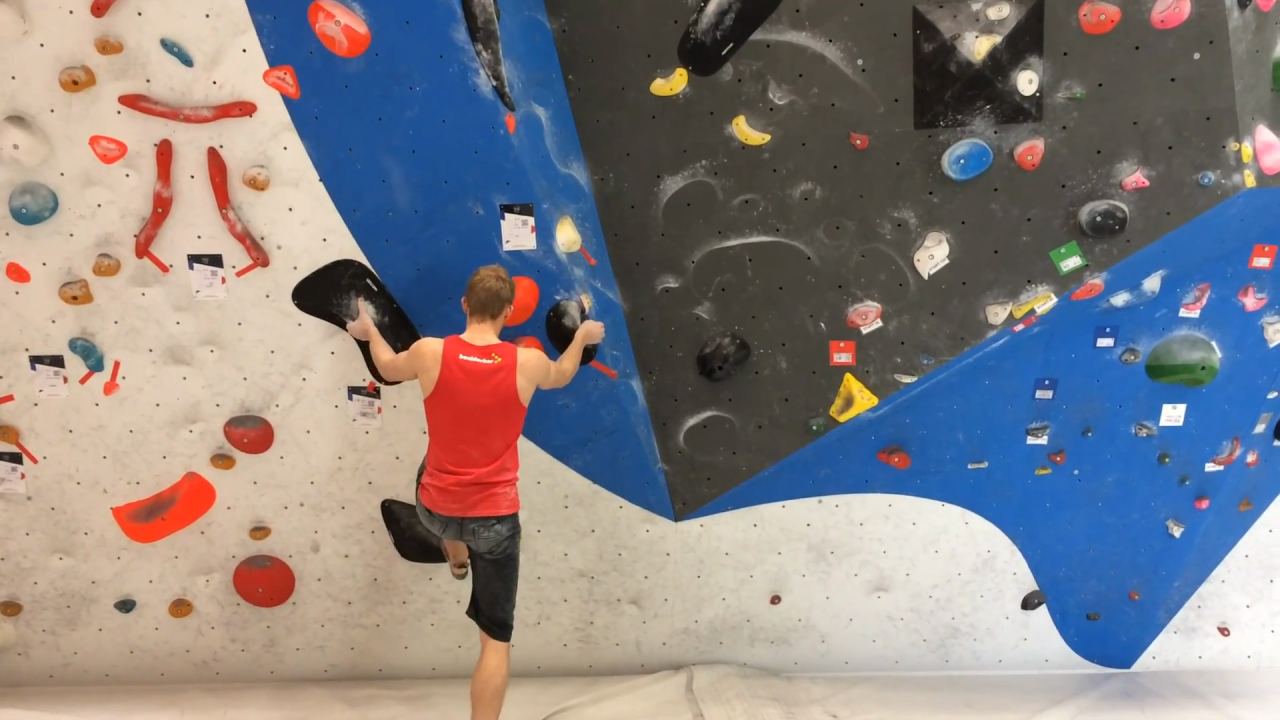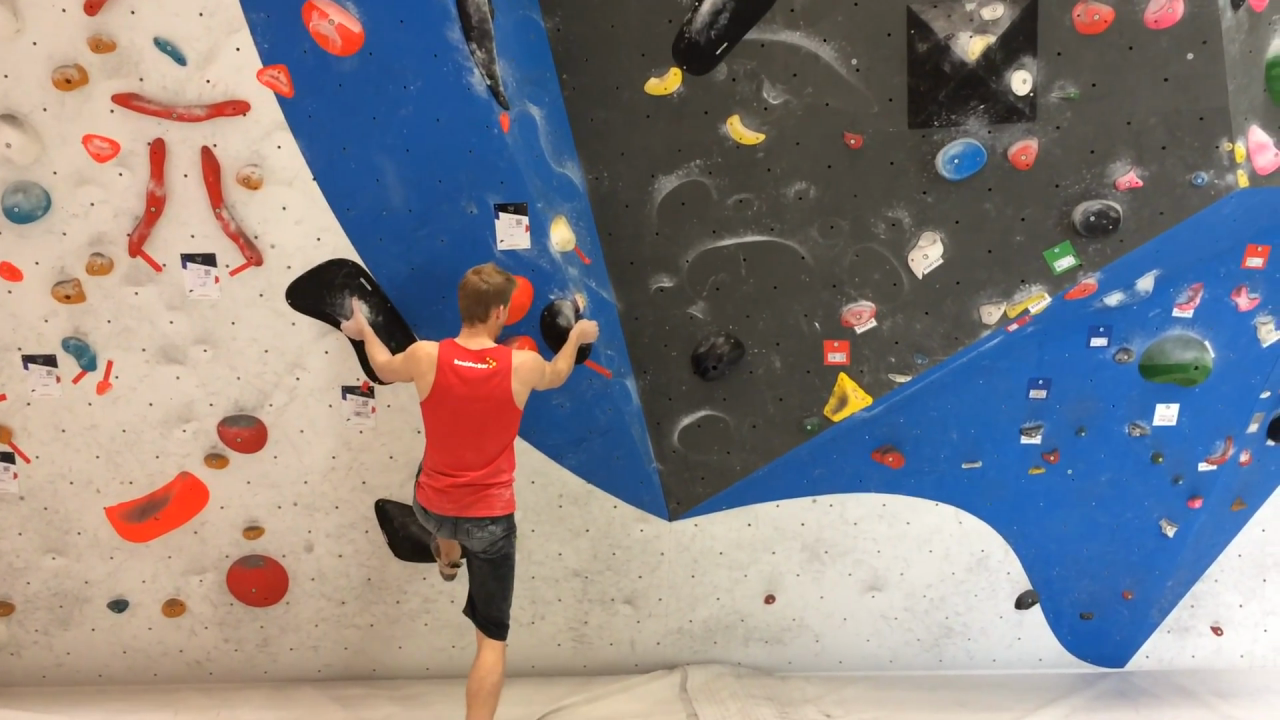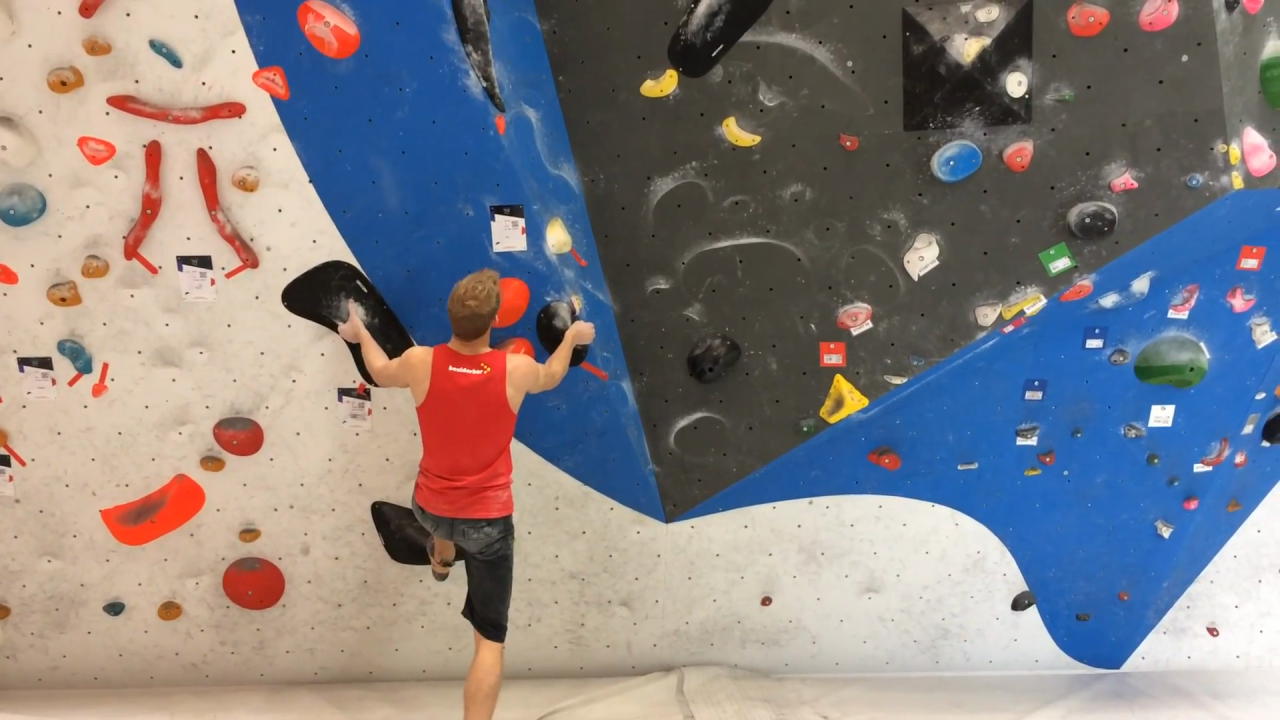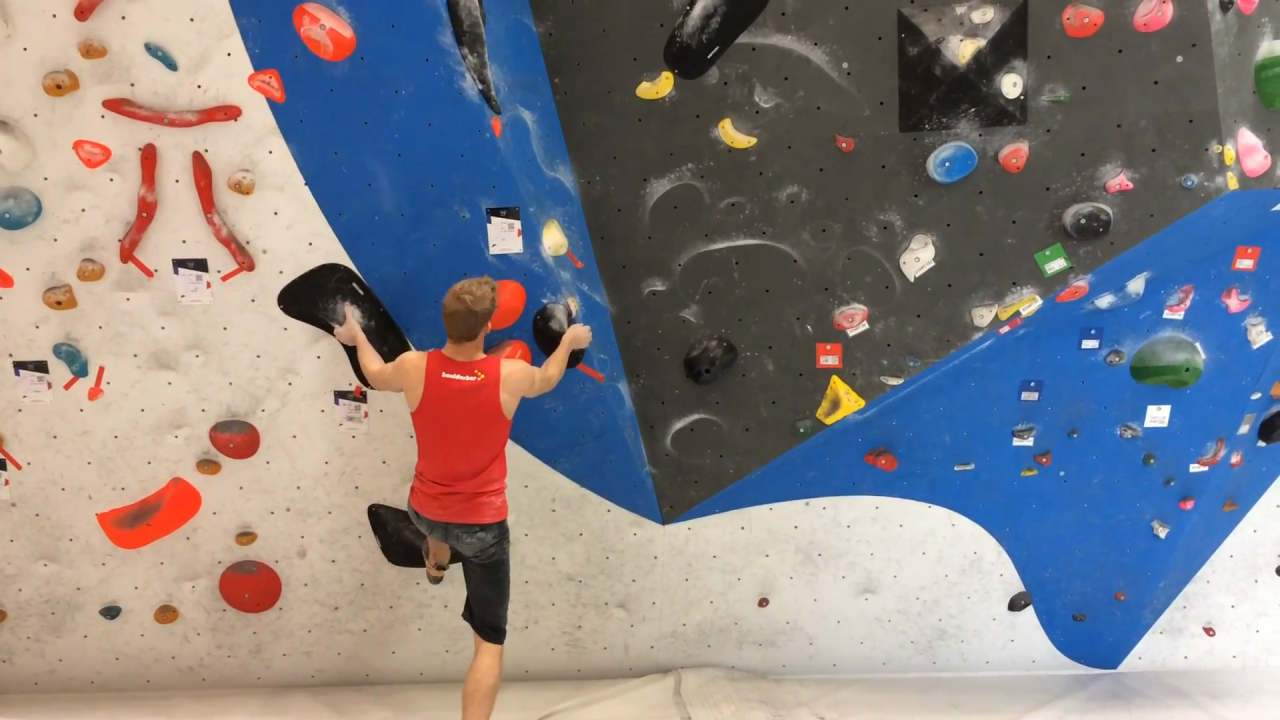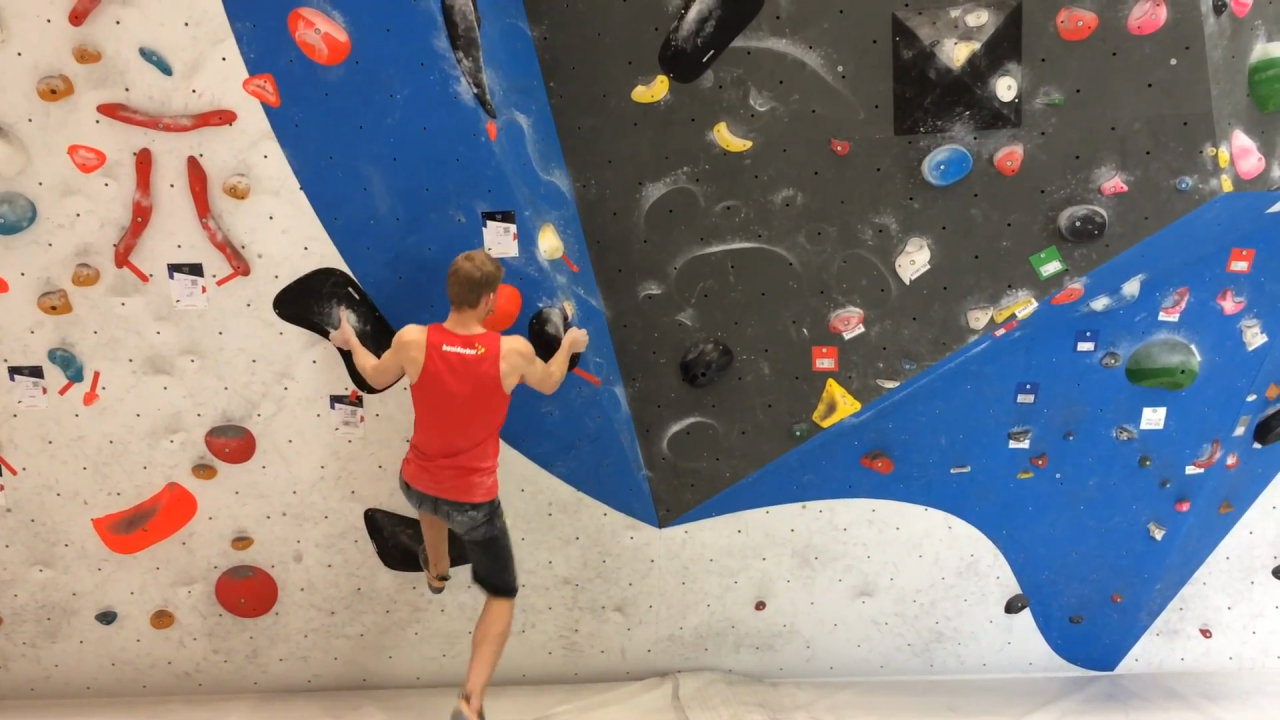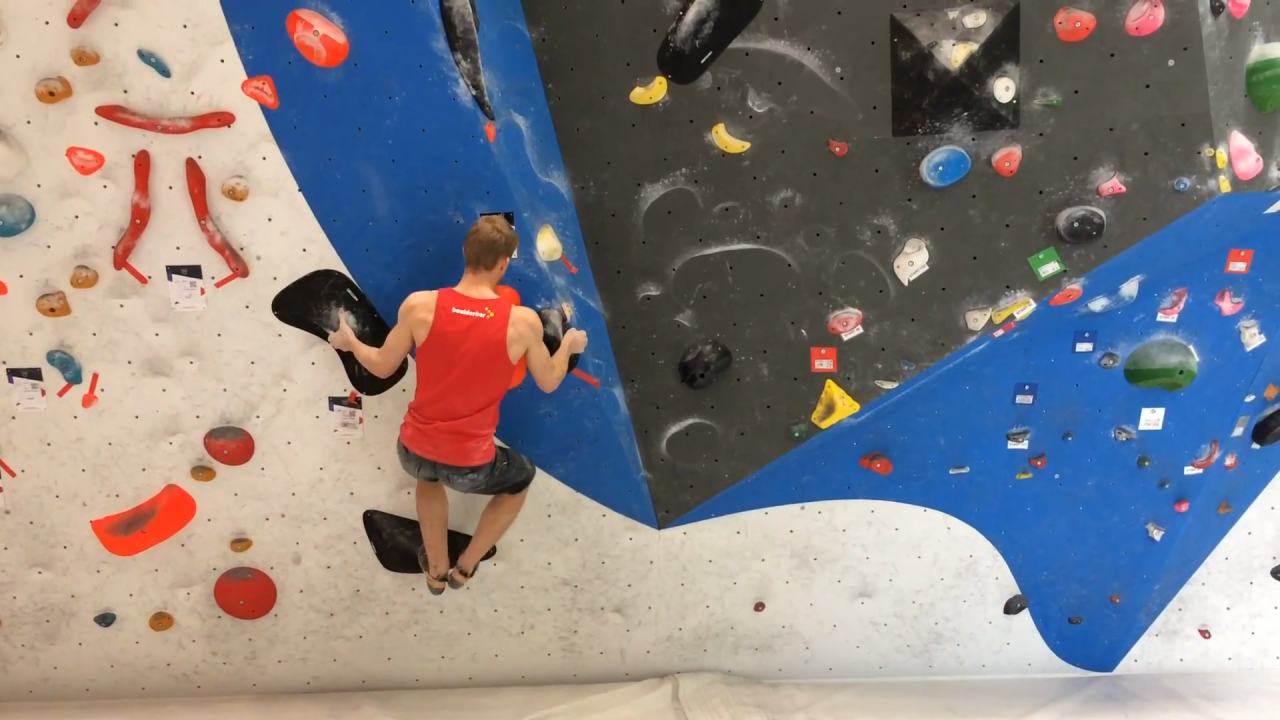
dt=0.4s
person 1, frame 1
left shoulder: (429, 352)
right shoulder: (528, 362)
left elbow: (388, 368)
right elbow: (562, 374)
left wrist: (369, 330)
right wrist: (582, 337)
left hip: (436, 509)
right hip: (495, 515)
right knee: (495, 638)
left ankle: (458, 559)
person 1, frame 2
left shoulder: (425, 356)
right shoulder: (522, 366)
left elbow: (384, 369)
right elbow: (557, 375)
left wrist: (363, 330)
right wrist: (577, 337)
left hip: (432, 509)
right hip: (491, 517)
right knee: (492, 639)
left ankle: (448, 557)
person 1, frame 3
left shoulder: (419, 362)
right shoulder: (517, 370)
left elbow: (380, 373)
right elbow: (552, 376)
left wrist: (359, 333)
right wrist: (572, 337)
left hip: (430, 508)
right hip: (488, 519)
right knee: (490, 639)
left ankle: (442, 557)
person 1, frame 4
left shoulder: (412, 368)
right shoulder: (511, 375)
left elbow: (376, 375)
right elbow: (547, 379)
left wrist: (356, 336)
right wrist: (569, 341)
left hip: (425, 511)
right hip: (483, 523)
right knee: (489, 642)
left ankle: (437, 560)
person 1, frame 5
left shoulder: (411, 341)
right shoulder: (513, 352)
left elbow: (376, 376)
right elbow: (548, 382)
left wrist: (350, 340)
right wrist: (569, 344)
left hip: (415, 486)
right hip: (474, 500)
right knee: (501, 596)
left ankle: (437, 570)
person 1, frame 6
left shoulder: (418, 307)
right shoulder: (523, 322)
left elbow: (382, 367)
right elbow: (549, 382)
left wrist: (349, 342)
right wrist: (569, 345)
left hip: (414, 450)
right hip: (470, 463)
left knee: (430, 476)
right knee: (520, 481)
left ankle: (436, 572)
right ankle: (465, 568)
